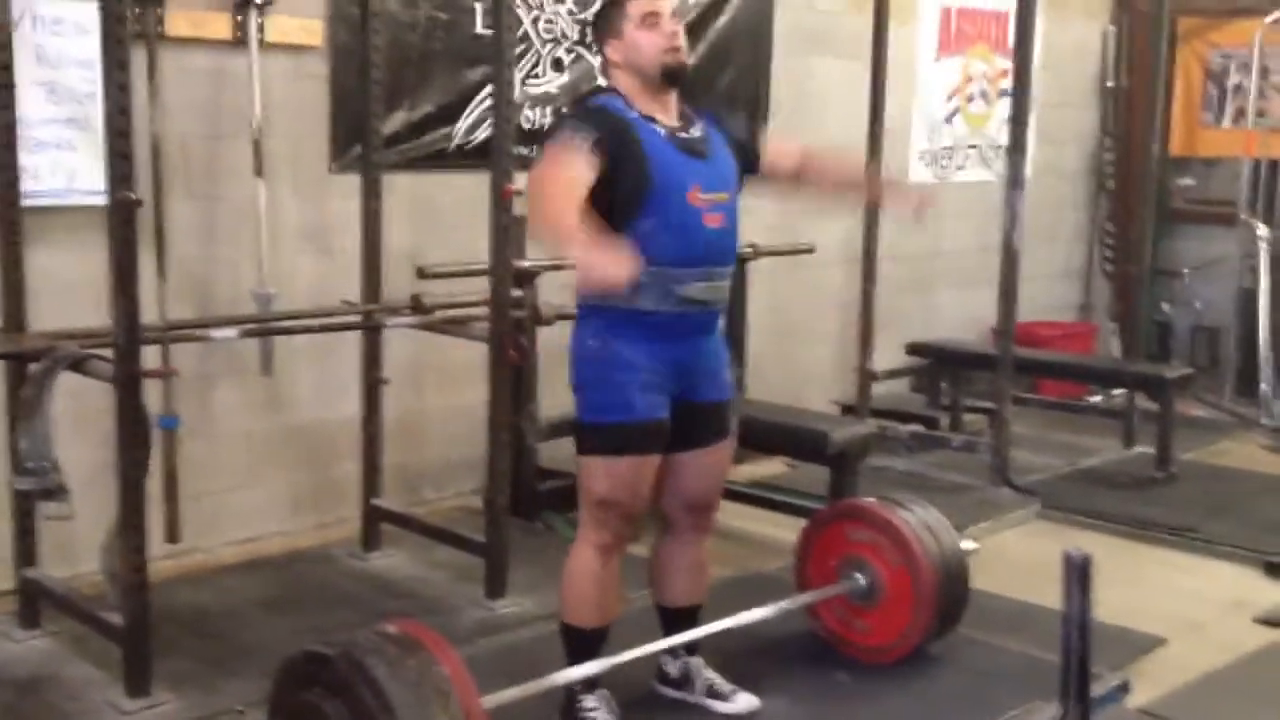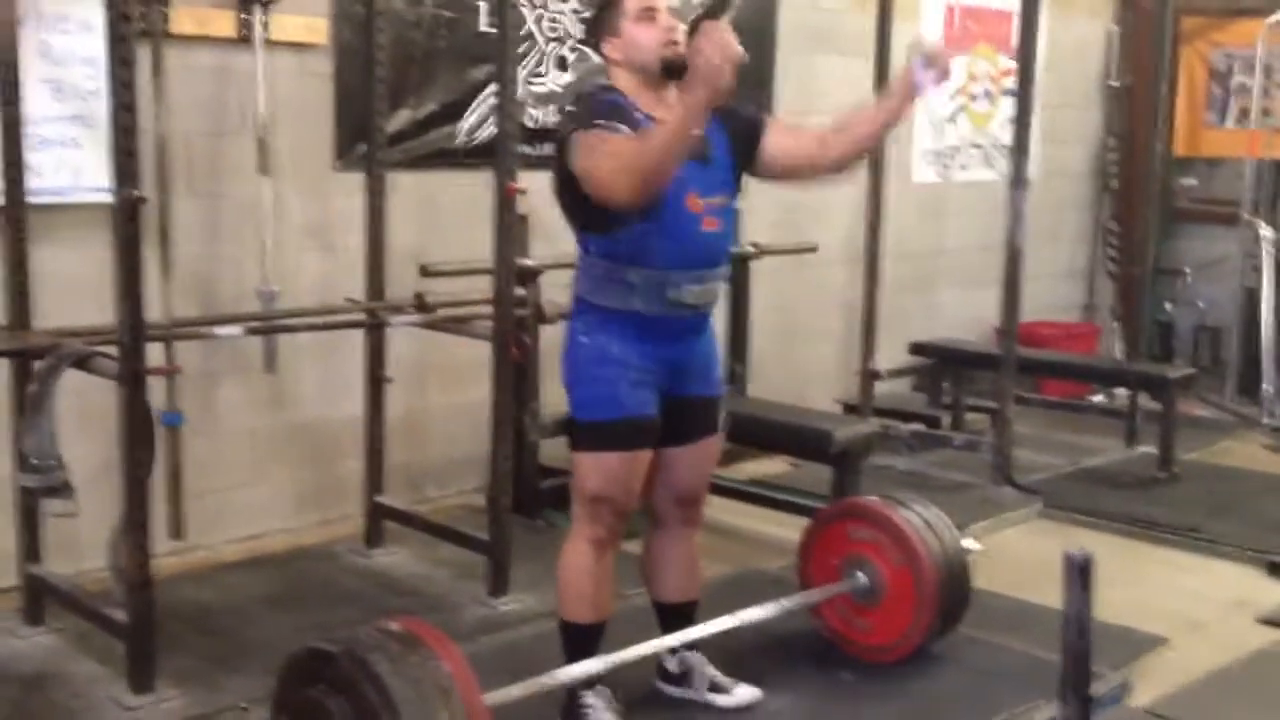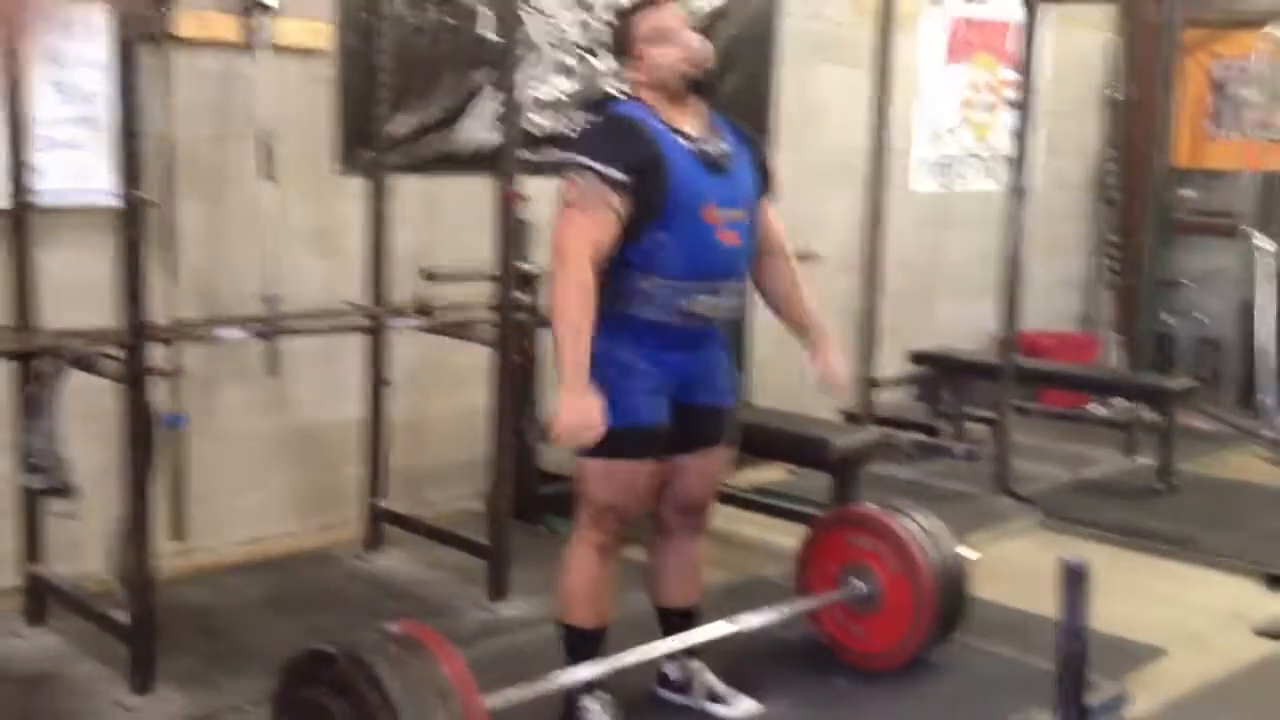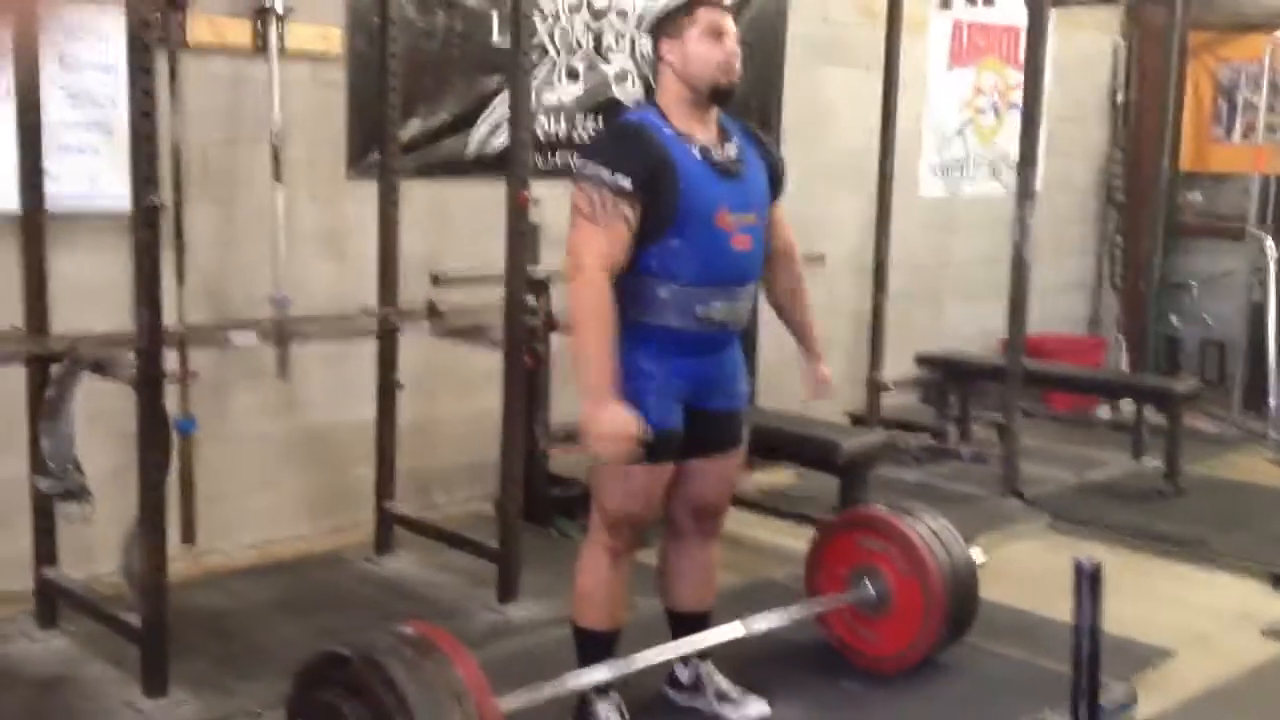
dt=0.3s
person 1, frame 1
left shoulder: (719, 129)
right shoulder: (598, 125)
left elbow: (801, 163)
right elbow: (553, 196)
left wrist: (879, 185)
right wrist: (588, 249)
left hip: (703, 345)
right hip: (623, 348)
left knee: (693, 514)
right knee: (609, 522)
left ankle: (682, 662)
person 1, frame 2
left shoulder: (724, 125)
right shoulder: (600, 121)
left elbow: (824, 149)
right elbow: (622, 182)
left wrist: (903, 91)
right wrist: (698, 97)
left hip: (692, 341)
right hip: (614, 345)
left knee: (681, 508)
right knee: (601, 519)
left ankle: (680, 658)
person 1, frame 3
left shoulder: (737, 144)
right shoulder: (617, 142)
left elbow: (770, 257)
right elbow: (575, 262)
left wrist: (820, 342)
right wrist: (575, 385)
left hip: (708, 355)
right hip: (634, 355)
left knee: (688, 517)
right knee: (607, 524)
person 1, frame 4
left shoulder: (754, 151)
right shoulder: (629, 148)
left elbow: (779, 259)
right elbow: (590, 276)
left wrist: (813, 351)
right wrist: (600, 398)
left hip: (720, 363)
right hip: (648, 365)
left knee: (700, 521)
right knee: (618, 531)
